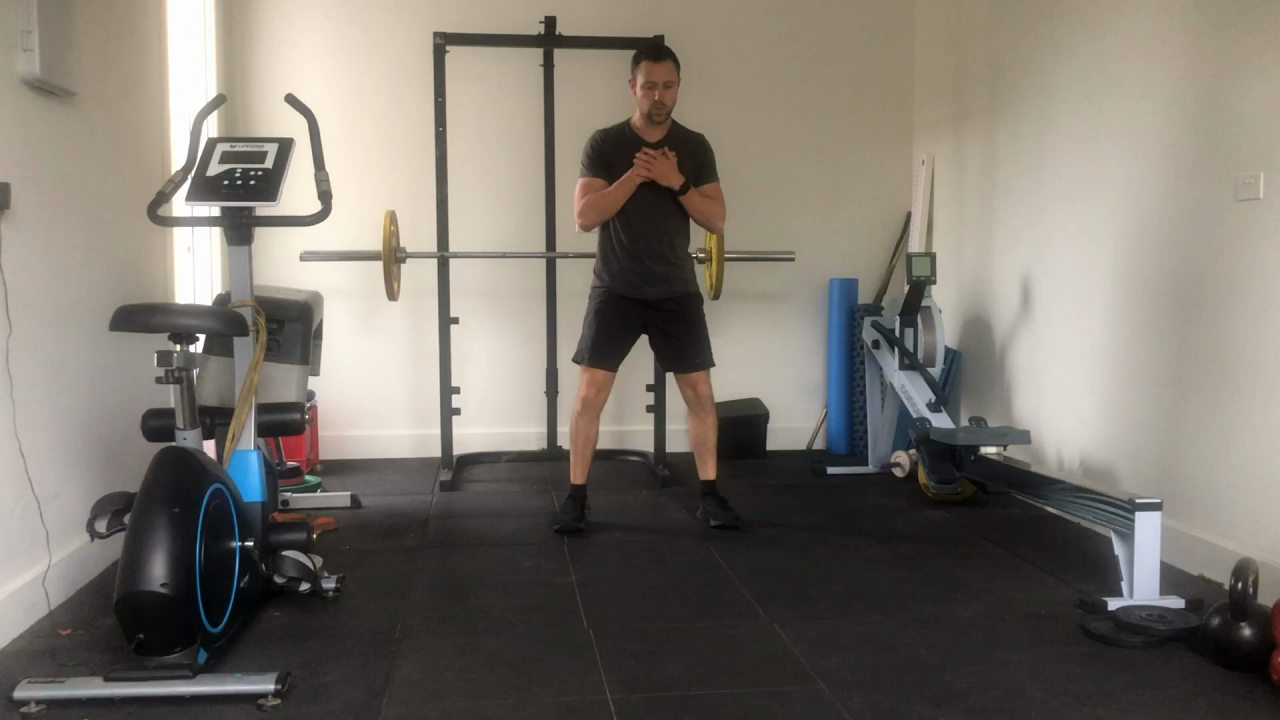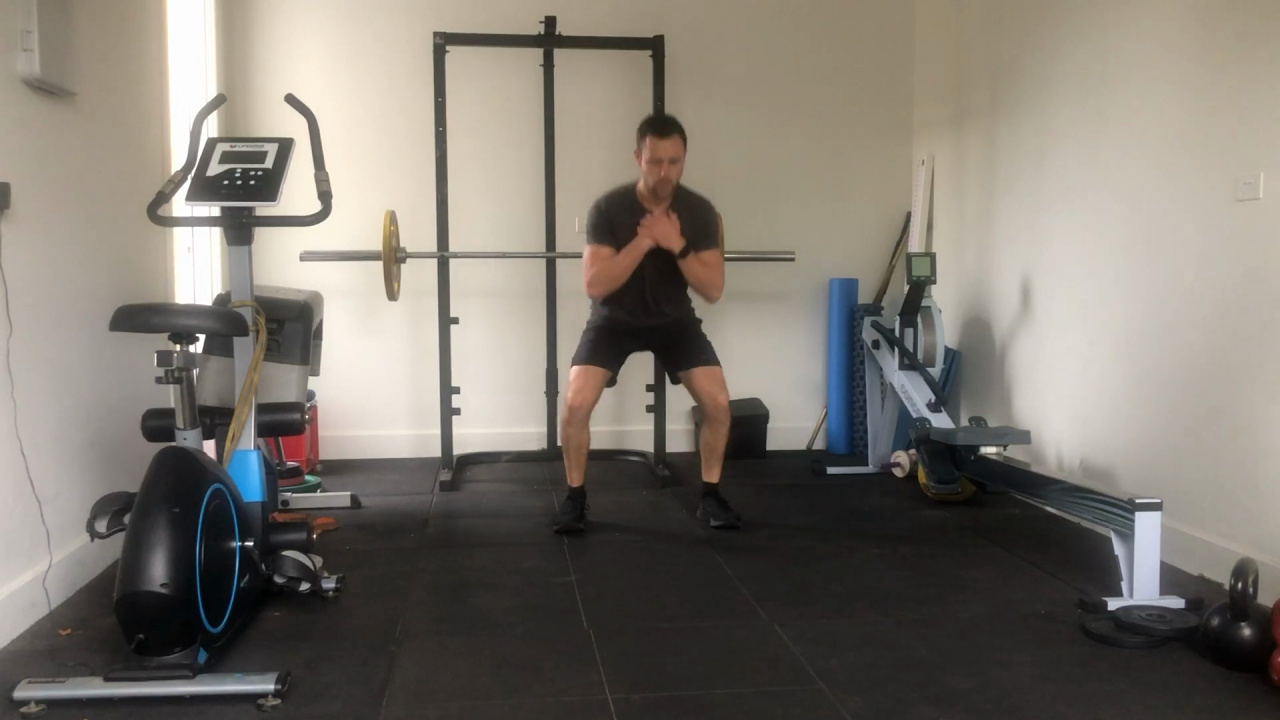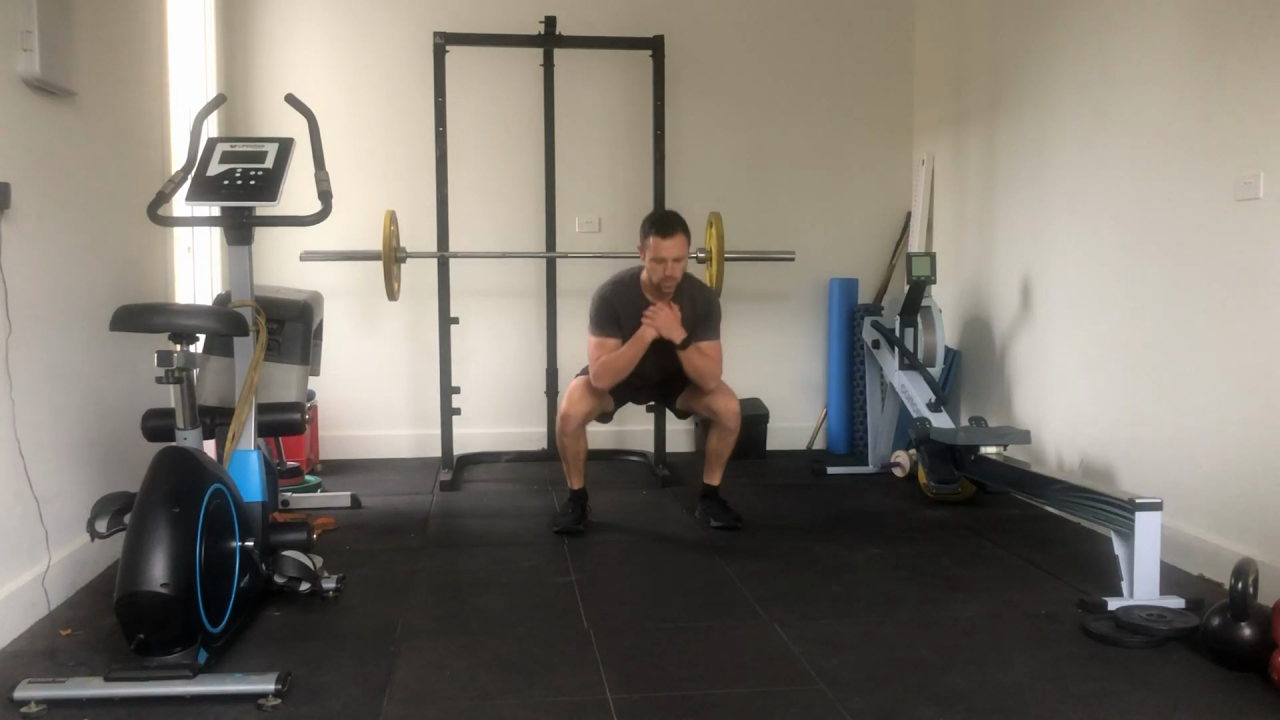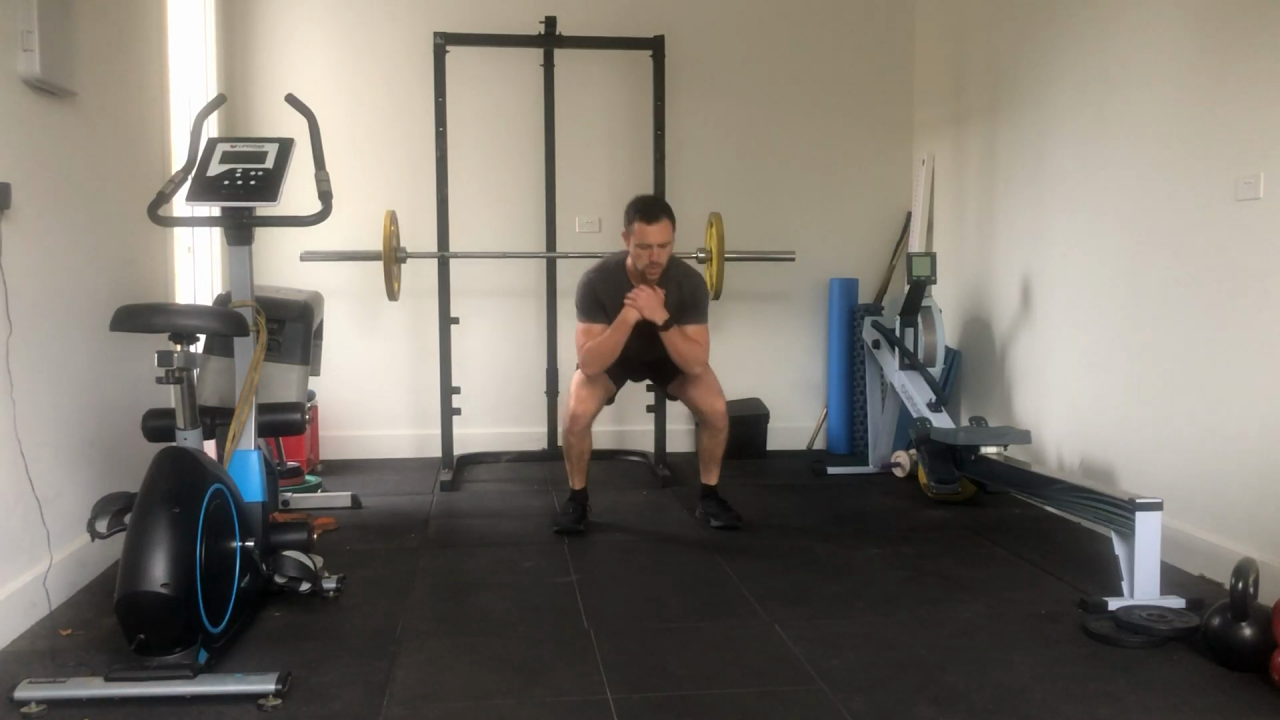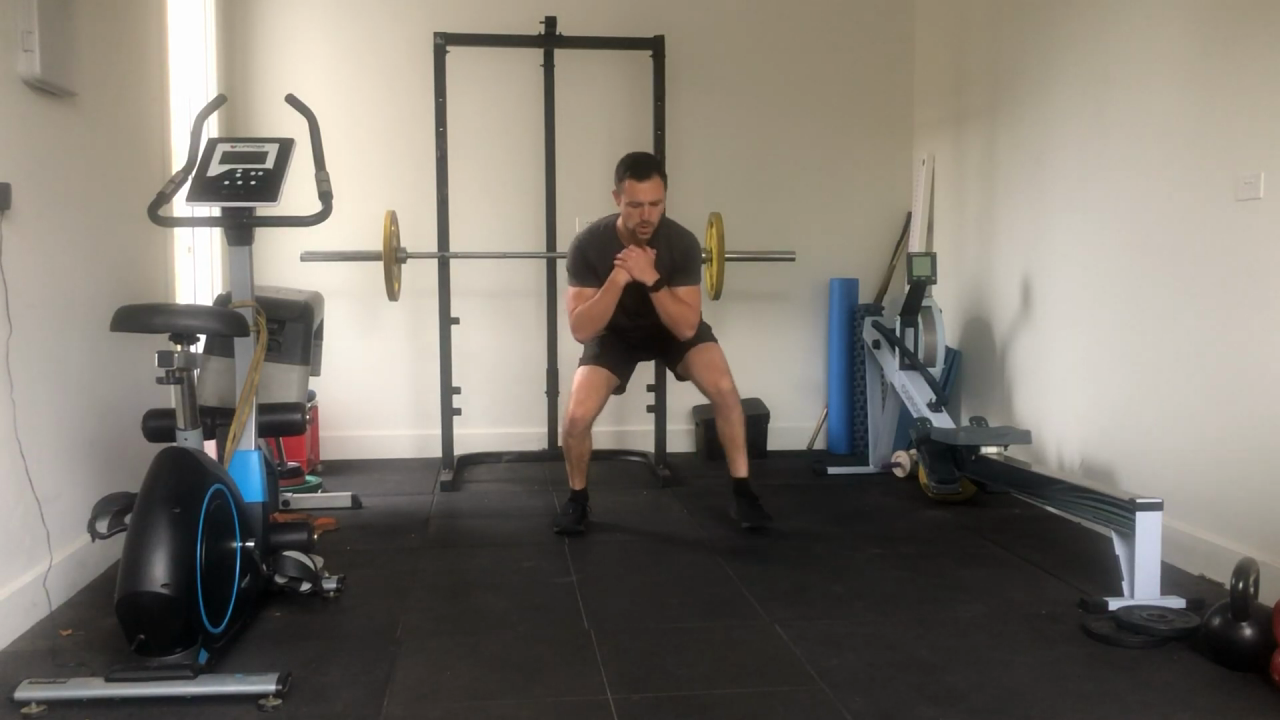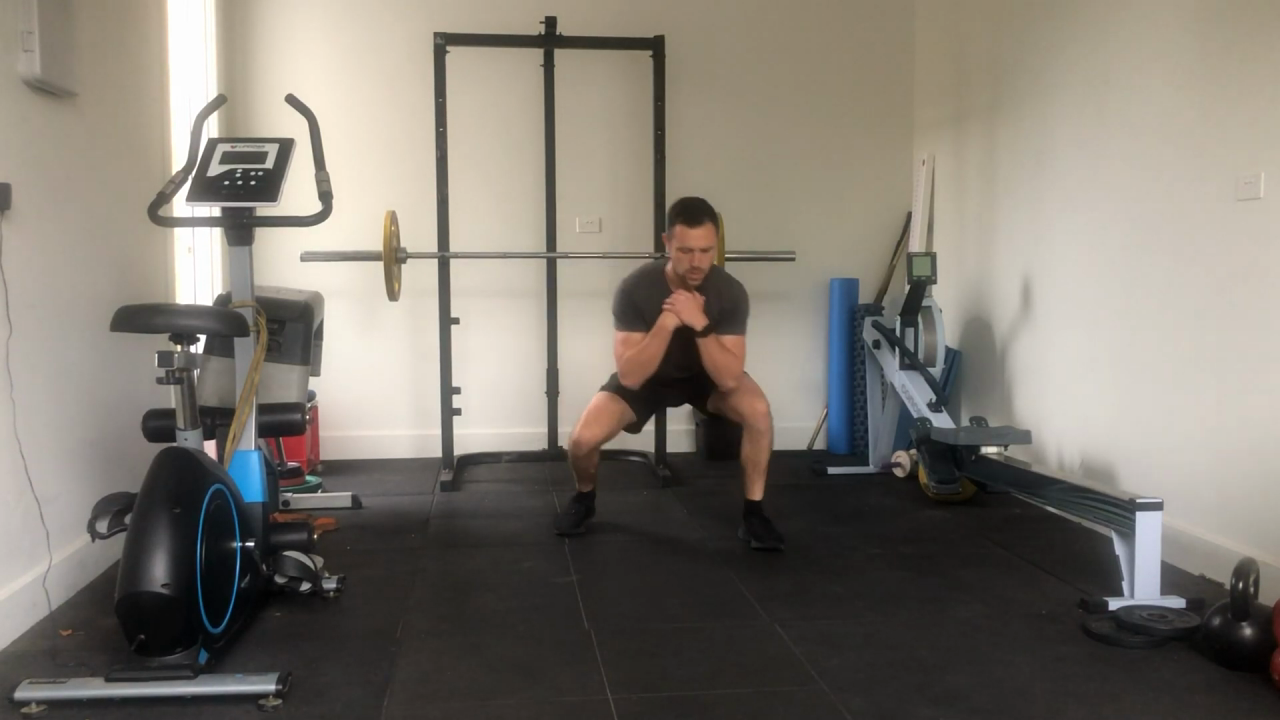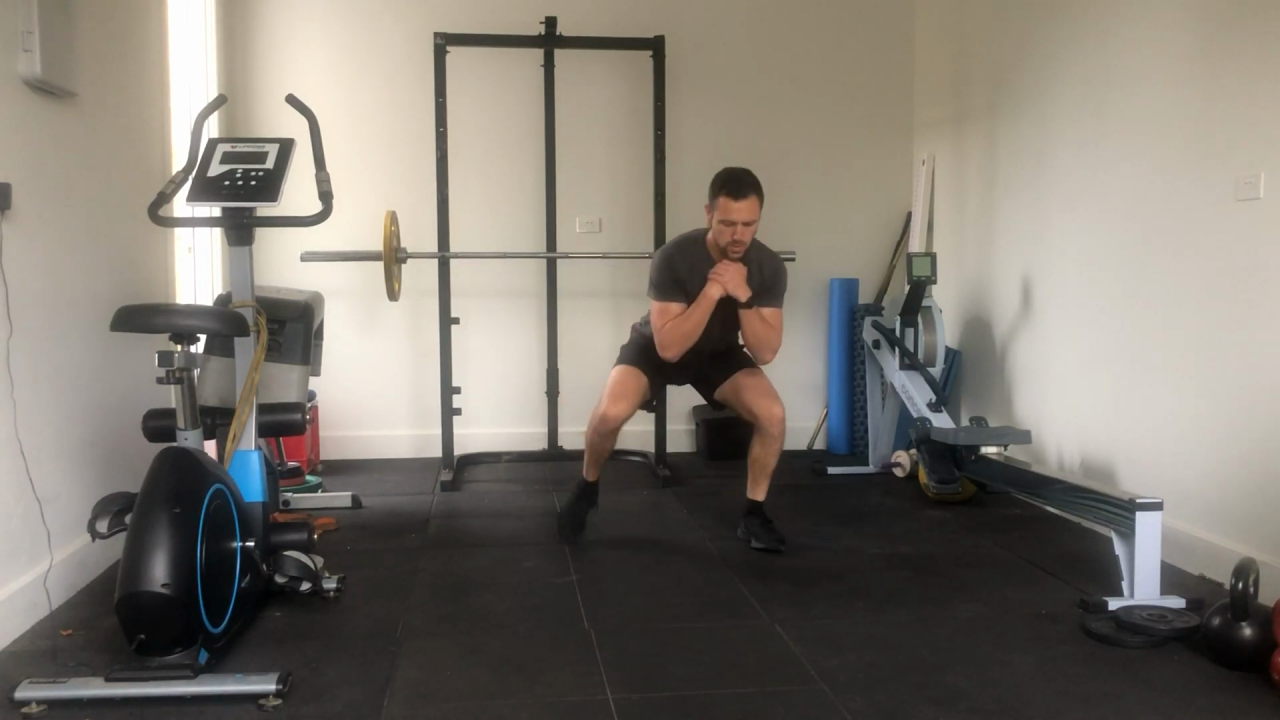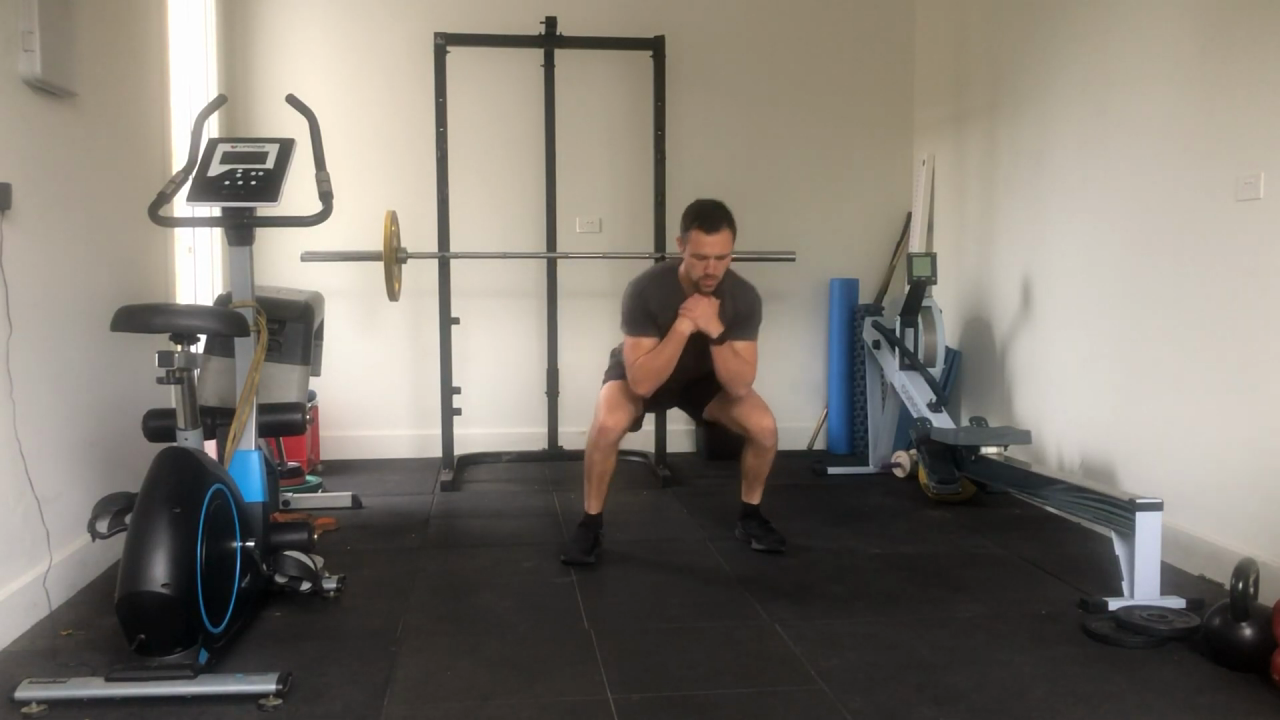
dt=0.3s
person 1, frame 1
left shoulder: (694, 146)
right shoulder: (605, 143)
left elbow: (718, 220)
right elbow: (584, 216)
left wrist: (677, 182)
right wrist: (635, 175)
left hip: (677, 292)
right hip: (615, 291)
left knee: (699, 395)
right knee: (589, 396)
left ankle: (709, 494)
right ankle: (576, 497)
person 1, frame 2
left shoulder: (699, 211)
right shoulder: (609, 208)
left elbow: (713, 290)
right elbow: (594, 287)
left wrist: (678, 246)
right wrist: (643, 242)
left hip: (673, 319)
right hip: (616, 319)
left knee: (717, 401)
right knee: (576, 403)
left ankle: (710, 495)
right ankle: (575, 496)
person 1, frame 3
left shoulder: (702, 299)
right shoulder: (611, 295)
left elbow: (710, 381)
right elbow: (600, 379)
left wrist: (679, 338)
right wrist: (645, 334)
left hip: (675, 374)
right hip: (619, 373)
left knee: (728, 410)
right knee: (571, 413)
left ankle: (710, 497)
right ankle: (577, 499)
person 1, frame 4
left shoulder: (689, 282)
right shoulder: (596, 281)
left elbow: (697, 365)
right elbow: (589, 364)
left wrist: (662, 319)
right wrist: (628, 315)
left hip: (668, 353)
right hip: (611, 354)
left knee: (715, 410)
right knee: (578, 412)
left ankle: (709, 495)
right ankle: (577, 498)
person 1, frame 5
left shoulder: (682, 242)
right shoulder: (588, 245)
left elbow: (687, 328)
right elbow: (581, 331)
left wrist: (652, 280)
right wrist: (617, 277)
left hip: (672, 326)
right hip: (617, 331)
left knee: (723, 389)
right knee: (577, 415)
left ankle: (741, 490)
right ankle: (577, 499)
person 1, frame 6
left shoulder: (730, 292)
right shoulder: (635, 290)
left elbow: (730, 378)
right elbow: (629, 376)
left wrist: (701, 325)
right wrist: (667, 322)
left hip: (703, 373)
right hip: (646, 374)
left knee: (757, 412)
right knee: (583, 439)
left ankle: (753, 514)
right ankle: (584, 499)
person 1, frame 7
left shoulder: (769, 266)
right shoulder: (675, 257)
left elbow: (766, 353)
right elbow: (668, 347)
left wrist: (744, 296)
right wrist: (712, 292)
left hip: (718, 351)
right hip: (654, 346)
left knee: (772, 416)
right knee: (609, 414)
left ankle: (753, 513)
right ankle: (587, 489)
person 1, frame 8
left shoulder: (744, 298)
right shoulder: (646, 290)
left elbow: (740, 386)
right elbow: (641, 383)
left wrist: (715, 332)
right wrist: (682, 327)
left hip: (703, 376)
right hip: (640, 371)
left knee: (764, 427)
right knee: (608, 425)
left ankle: (750, 516)
right ankle: (590, 524)
